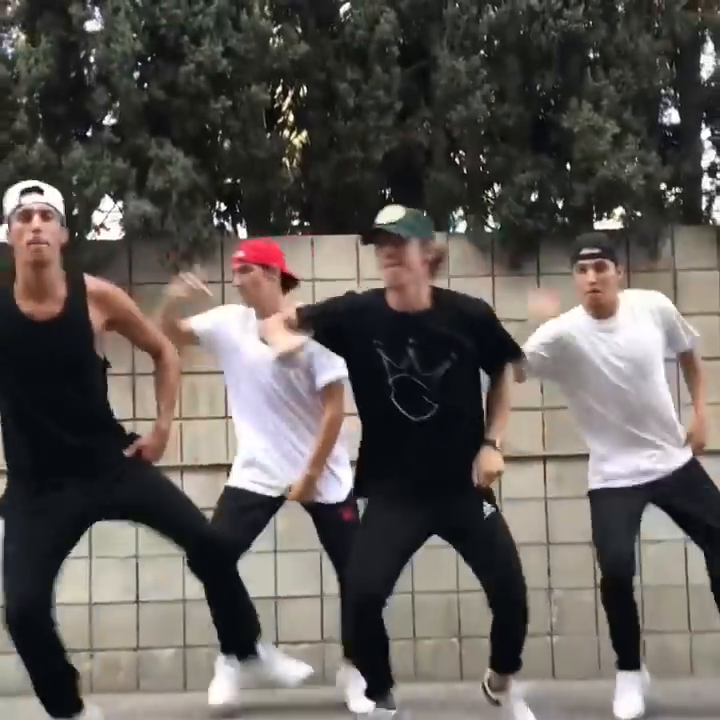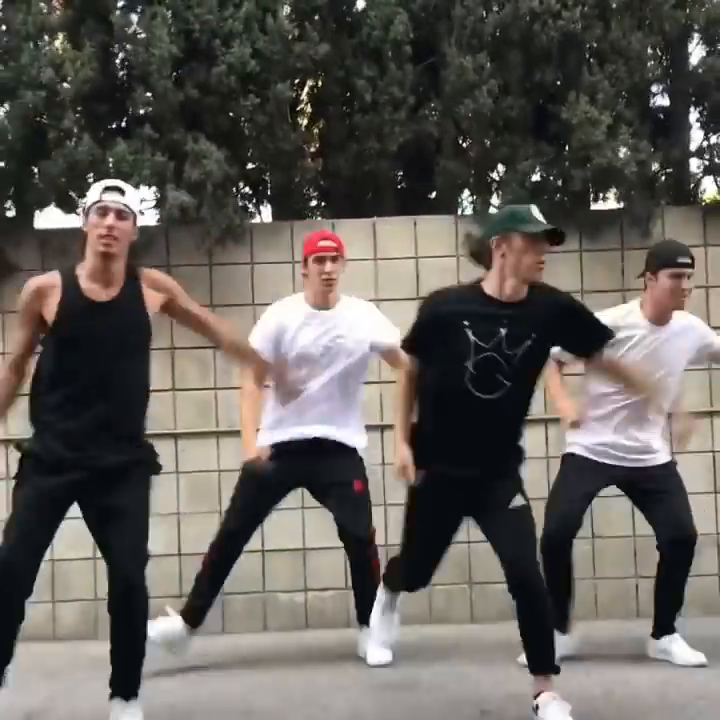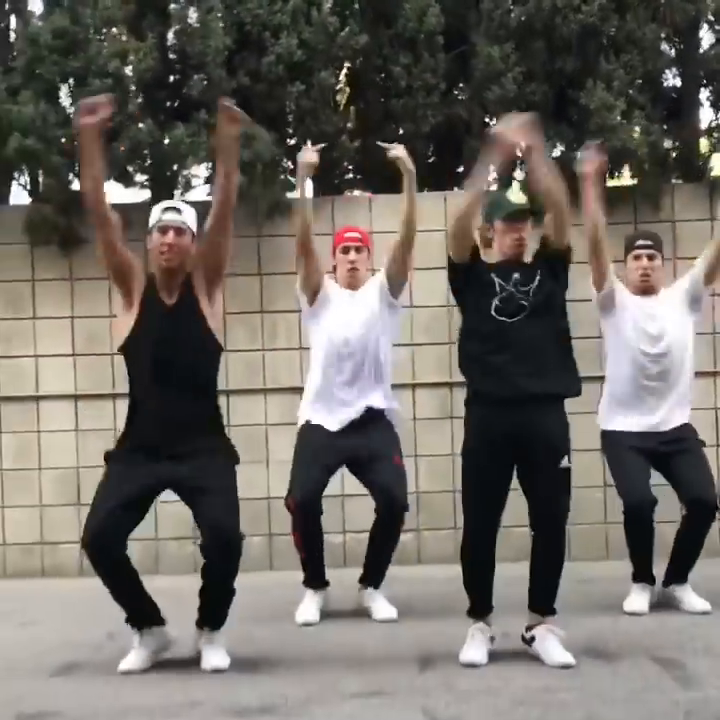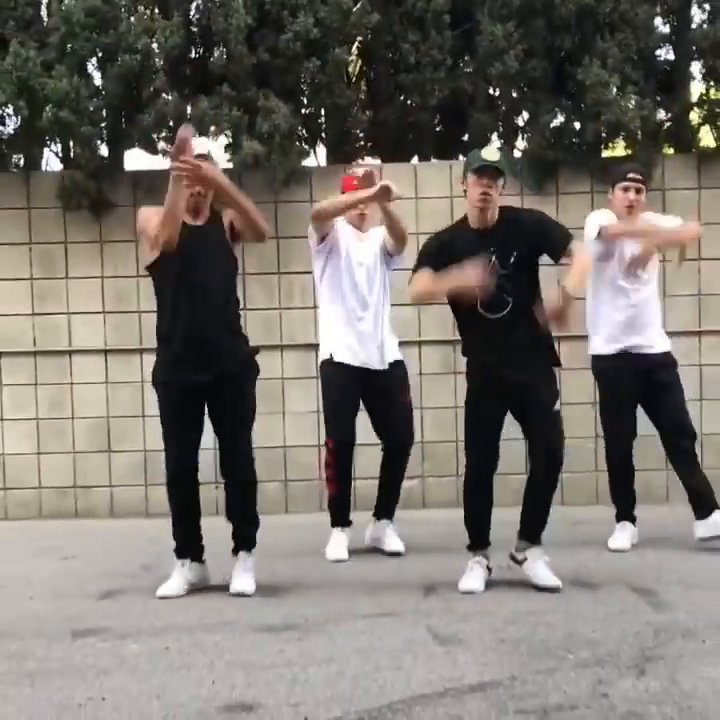
dt=0.5s
person 1, frame 1
left shoulder: (98, 296)
left elbow: (163, 351)
left wrist: (162, 424)
left hip: (111, 465)
left knee: (210, 545)
left ankle: (248, 651)
person 1, frame 2
left shoulder: (151, 287)
right shoulder: (46, 289)
left elbow: (211, 327)
left wrist: (262, 363)
left hip: (121, 461)
right hip: (52, 457)
left knee: (128, 580)
person 1, frame 3
left shoulder: (206, 285)
right shoulder: (132, 286)
left elbow: (224, 209)
right elbow: (96, 209)
left wrist: (229, 143)
right wrist: (89, 138)
left hip: (203, 447)
right hip: (141, 447)
left knee: (224, 537)
right knee: (99, 535)
left ankle: (211, 632)
right ankle: (149, 631)
person 1, frame 4
left shoulder: (229, 222)
right shoulder: (153, 217)
left elbow: (261, 229)
right elbow: (164, 239)
left wrist: (216, 174)
right wrist: (183, 170)
left hip: (230, 361)
right hip: (177, 363)
left knee: (238, 460)
right knee: (180, 465)
left ankle: (243, 555)
right ankle: (189, 561)
person 2, frame 1
left shoulder: (469, 314)
right shoulder: (355, 313)
left elbow: (503, 373)
right elbow: (280, 322)
left wrist: (492, 442)
right wrist: (281, 335)
left hip: (464, 487)
right hip: (394, 492)
left knee: (509, 594)
right knee: (361, 598)
person 2, frame 2
left shoulder: (556, 306)
right shoulder: (443, 306)
left elbow: (605, 358)
right elbow: (411, 370)
left wrist: (655, 394)
right wrist: (401, 441)
left hip: (499, 469)
right hip: (446, 466)
left knee: (526, 576)
right knee: (415, 571)
right ankle: (389, 593)
person 2, frame 3
left shoulder: (551, 264)
right shoulder: (469, 271)
left elbow: (561, 212)
right elbow: (458, 227)
left wrist: (532, 148)
right wrist: (492, 155)
left hip: (544, 410)
right hip: (488, 412)
left knee: (551, 524)
right knee: (480, 526)
left ankle: (540, 625)
right ankle: (480, 623)
person 2, frame 4
left shoulder: (528, 225)
right shoulder: (445, 242)
left elbow: (576, 253)
right elbow: (419, 290)
left wrist: (566, 294)
right wrist: (457, 281)
left hip: (535, 364)
right hip: (486, 369)
left knee: (548, 457)
right knee: (482, 463)
left ankle: (527, 547)
right ankle: (478, 556)
person 3, frame 1
right shoulder: (227, 322)
left elbow: (334, 410)
right elbow: (172, 334)
left wrist: (311, 475)
right wrist: (172, 300)
left hip: (323, 474)
right hip: (255, 472)
left knee: (352, 571)
left ankle: (352, 670)
right ankle: (232, 658)
person 3, frame 2
left shoulder: (364, 316)
right shoulder: (281, 315)
left elbow: (404, 360)
right elbow: (252, 378)
right wrist: (250, 436)
left hip: (339, 445)
right hip: (282, 442)
left knee: (359, 536)
right knee: (234, 530)
left ankle: (367, 628)
right ankle: (187, 619)
person 3, frame 3
left shoulder: (384, 292)
right shoulder: (319, 294)
left elbow: (404, 245)
right elbow: (305, 246)
left wrist: (409, 179)
right wrist: (304, 181)
left hip: (371, 418)
right hip: (321, 419)
left knee: (394, 500)
right knee: (300, 502)
left ankle: (372, 587)
right ankle: (314, 588)
person 3, frame 4
left shoulder: (381, 240)
right shoulder: (328, 233)
left elbow: (400, 236)
right elbow: (318, 211)
left wrist: (382, 196)
right wrist: (366, 189)
left hip: (384, 355)
right hip: (340, 355)
left knee: (401, 437)
right knee: (339, 441)
left ankle: (381, 524)
right ankle: (340, 527)
person 4, frame 1
left shoulder: (654, 307)
right shoulder: (562, 333)
right elbow: (512, 368)
right wrist: (539, 318)
left hip: (674, 461)
right hip: (614, 475)
right knee: (616, 570)
right ankle: (630, 675)
person 4, frame 2
right shoulder: (608, 324)
right elbow: (552, 362)
right wrist: (563, 404)
left hip: (650, 455)
right hip: (590, 451)
left knee: (679, 540)
right knee: (556, 536)
left ankle: (664, 636)
right ankle: (557, 631)
person 4, frame 3
right shoulder: (613, 301)
right elbow: (595, 245)
right wrist: (591, 186)
left hip: (675, 427)
right hip: (623, 429)
right knee: (639, 502)
left ankle: (676, 582)
right ankle: (642, 583)
person 4, frame 4
left shoulder: (655, 224)
right shoulder: (598, 224)
right elbow: (620, 230)
left wrist: (655, 244)
left hip: (654, 349)
right hip: (612, 351)
left knee: (679, 432)
right knee: (619, 439)
right ankle: (625, 521)
